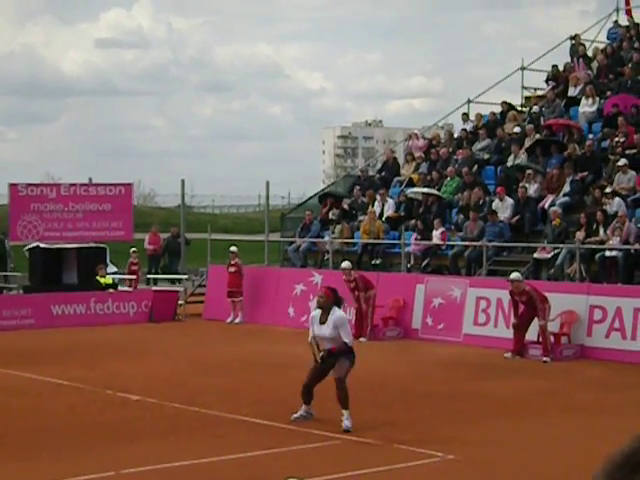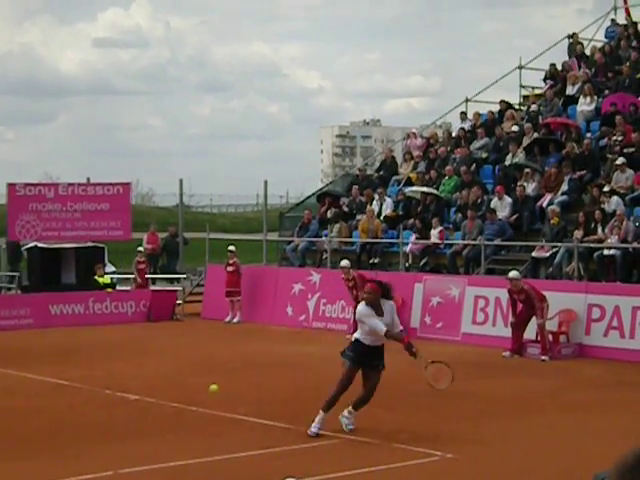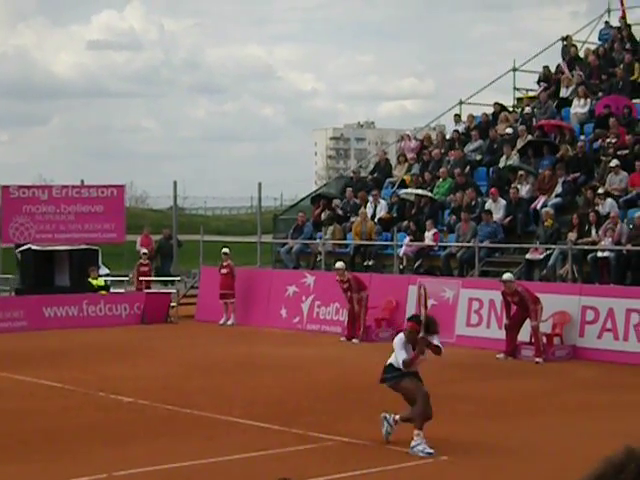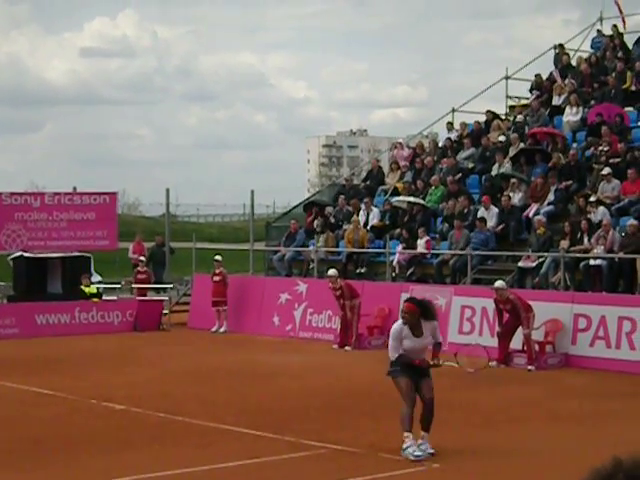
dt=0.4s
person 1, frame 1
left shoulder: (339, 316)
right shoulder: (314, 315)
left elbow: (348, 342)
right elbow: (313, 339)
left wrist: (330, 351)
right wrist: (317, 353)
left hip: (343, 354)
right hip: (324, 355)
left knee: (339, 379)
right knee: (307, 384)
left ankle: (346, 416)
right ankle: (306, 410)
person 1, frame 2
left shoulder: (390, 305)
right shoulder: (362, 310)
left elbow: (397, 328)
right elbow: (383, 331)
left wrist: (406, 343)
right wrist: (405, 340)
left hip: (376, 352)
right hip: (358, 349)
left knee: (368, 392)
right knee: (342, 387)
left ankle: (348, 415)
right ankle: (320, 418)
person 1, frame 3
left shoulder: (428, 337)
right shoulder: (400, 340)
left elbow: (438, 352)
right elbow: (404, 365)
left wrist: (428, 344)
right wrist: (418, 353)
left hip: (410, 372)
right hip: (394, 372)
left knee: (426, 415)
right knee: (423, 396)
left ankle: (392, 419)
right ankle: (417, 441)
person 1, frame 4
left shoulder: (431, 324)
right shoulder: (397, 328)
left elbow: (437, 340)
right elbow: (394, 355)
left wrist: (435, 357)
right wrist: (418, 362)
left hip: (420, 365)
right hip: (401, 366)
left knee: (429, 400)
right knee: (409, 400)
left ankle: (423, 441)
right ankle: (408, 443)
